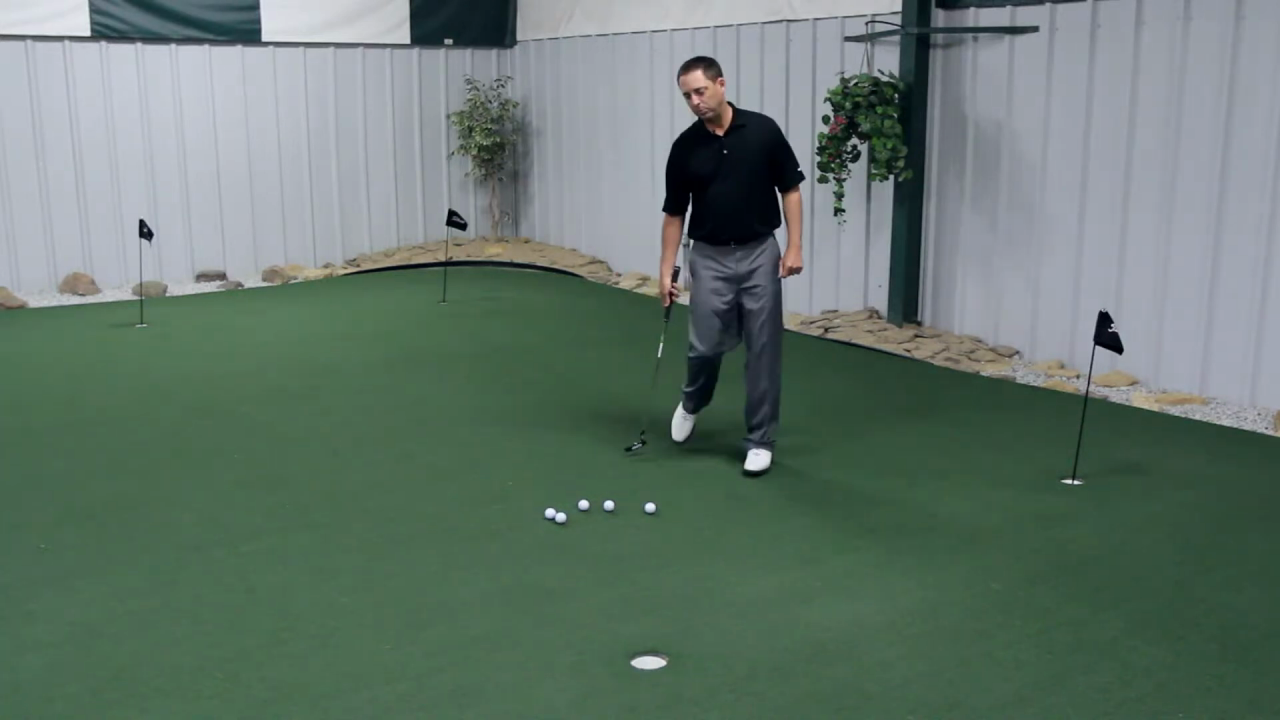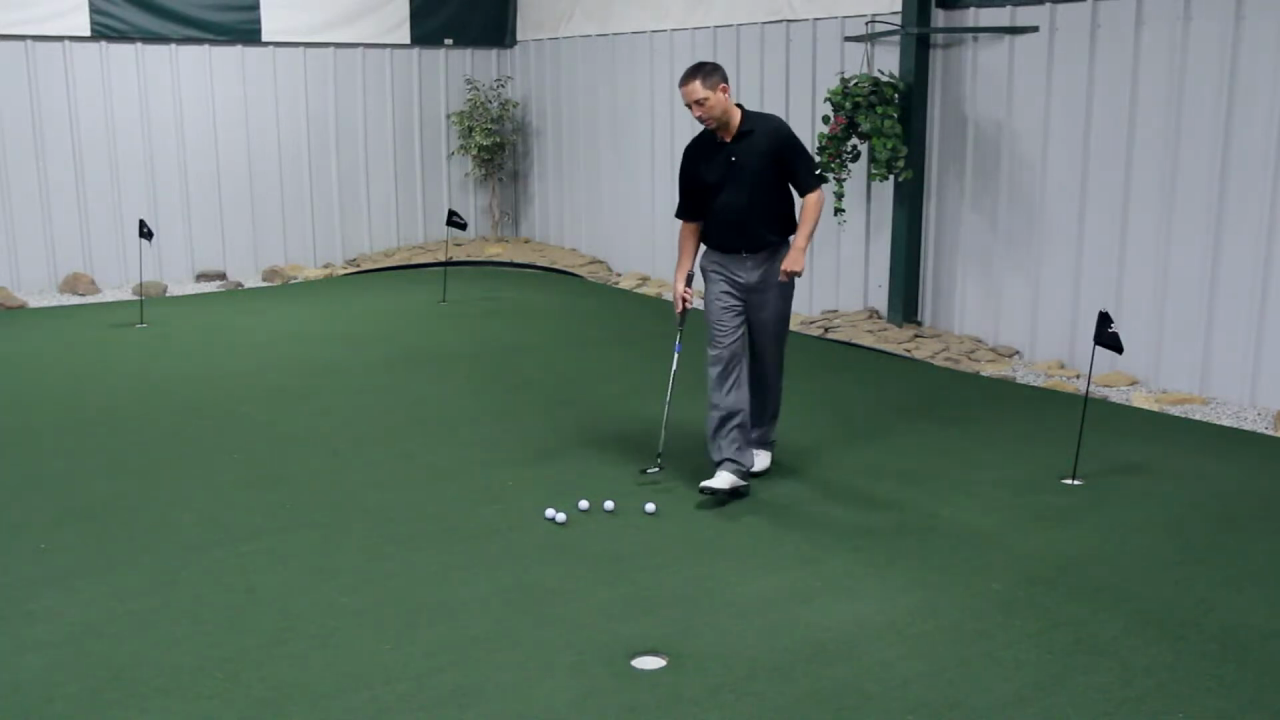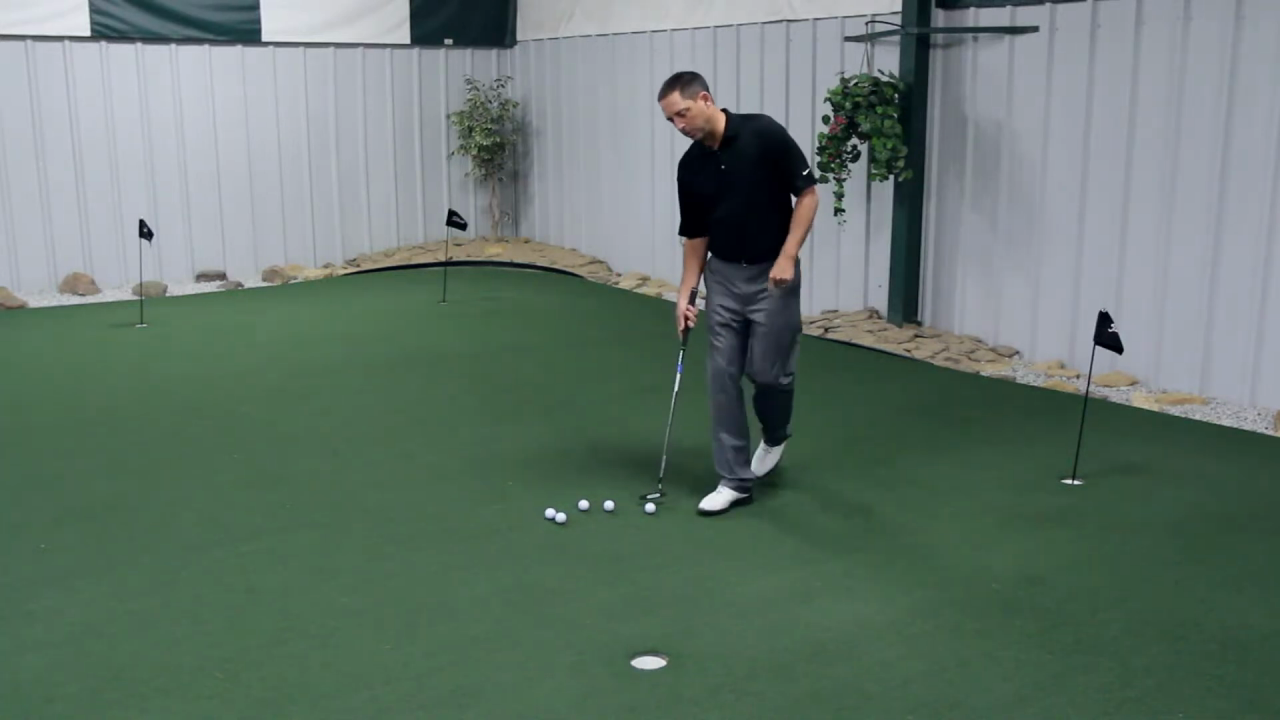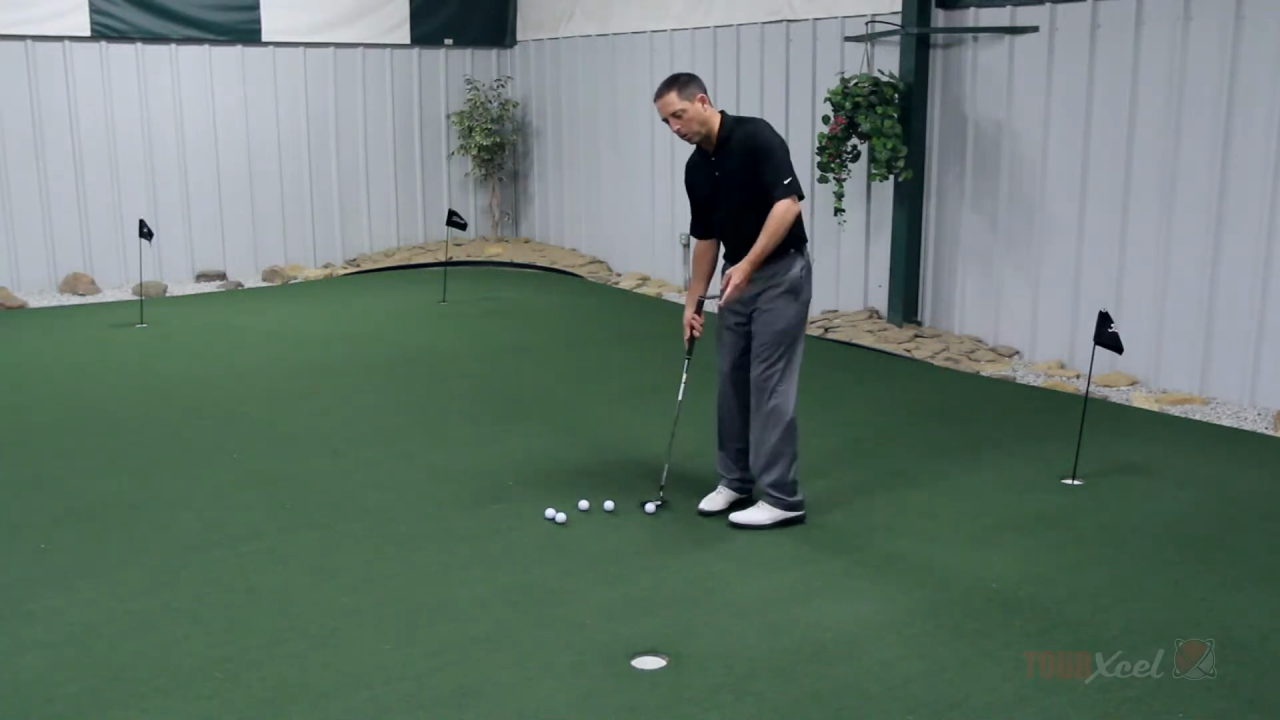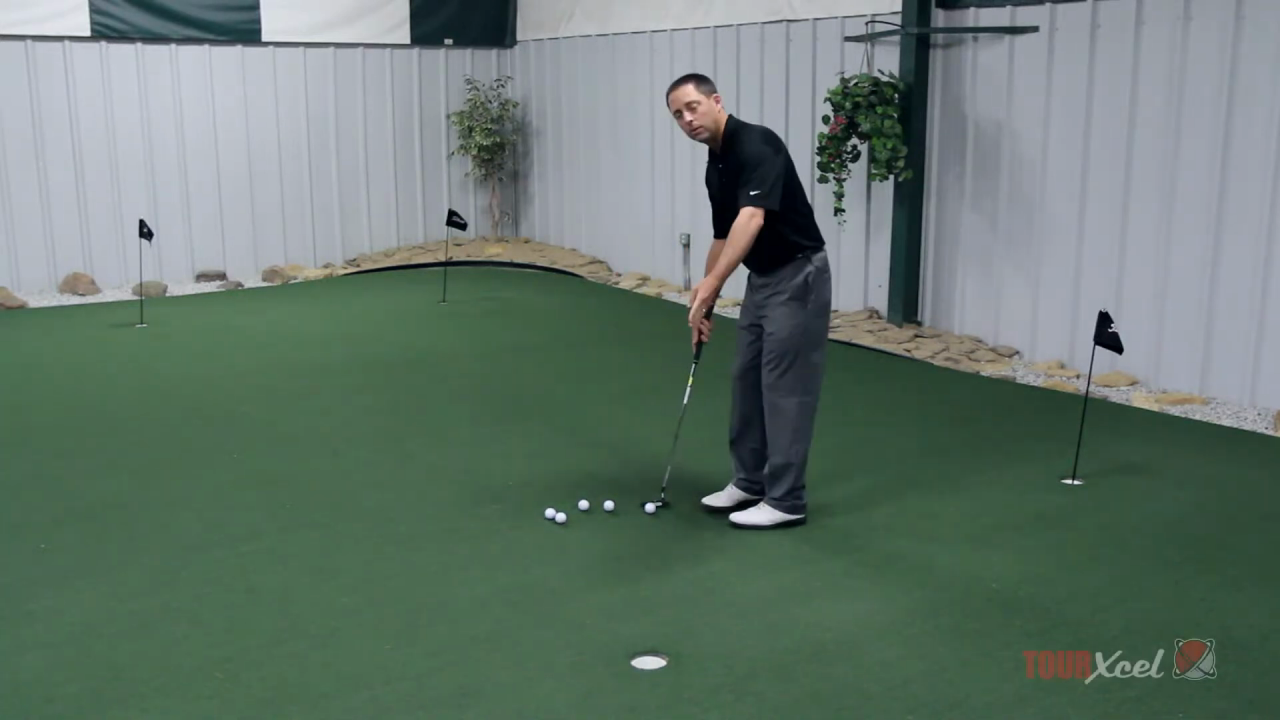
dt=0.3s
person 1, frame 1
left shoulder: (763, 130)
right shoulder: (684, 147)
left elbow: (790, 190)
right elbow: (674, 213)
left wrist: (795, 246)
right wrist: (666, 269)
left hip: (759, 255)
right hip: (709, 258)
left knee: (763, 349)
right knee: (707, 346)
left ankle: (760, 439)
right ankle: (692, 400)
person 1, frame 2
left shoulder: (773, 133)
right shoulder: (695, 153)
left elbow: (812, 191)
right elbow: (691, 220)
left wrist: (799, 248)
right wrist: (681, 276)
left hip: (771, 263)
right hip: (720, 266)
left knee: (766, 360)
right knee: (725, 358)
left ankle: (759, 441)
right ankle: (732, 464)
person 1, frame 3
left shoulder: (764, 134)
right shoulder: (689, 165)
left elbow: (807, 193)
right elbow: (695, 235)
left wrist: (788, 256)
right wrist: (684, 293)
left hip: (773, 274)
right hip: (723, 276)
left knee: (769, 370)
right knee: (723, 375)
left ankle: (775, 434)
right ankle: (734, 478)
person 1, frame 4
left shoulder: (757, 137)
right shoulder: (696, 167)
left elbow: (788, 204)
right elbow: (706, 238)
left wrist: (747, 265)
right wrist: (692, 301)
left hip: (782, 274)
right hip: (738, 281)
left knee: (770, 384)
right knee: (732, 381)
left ankle: (782, 496)
right ankle: (736, 480)
person 1, frame 5
left shoulder: (756, 144)
right shoulder: (715, 166)
left elbow: (752, 219)
right elbow: (723, 237)
left wrist: (711, 282)
right wrist: (703, 306)
left hip: (797, 277)
right hip: (761, 280)
left knee: (785, 389)
right knee: (747, 381)
left ankle: (786, 500)
right ankle: (749, 481)
